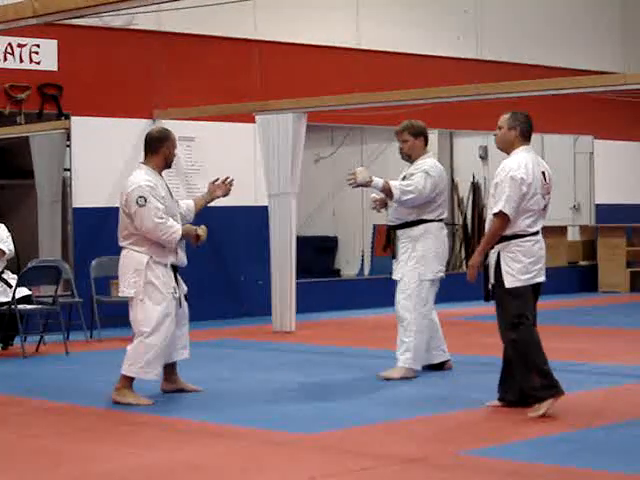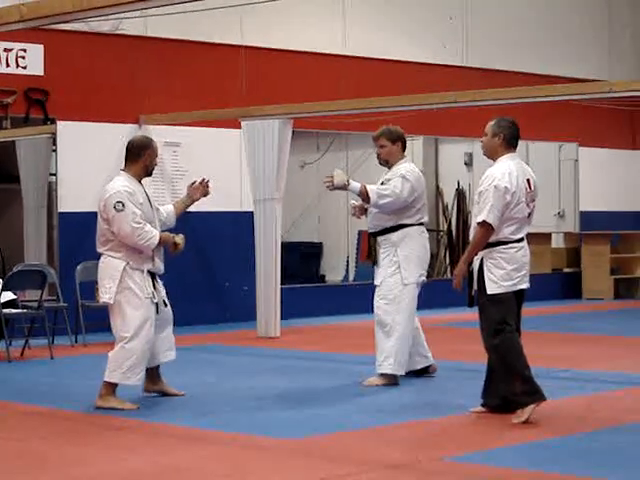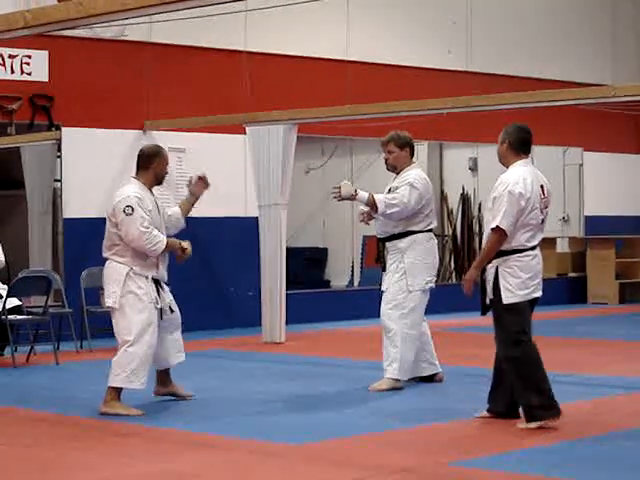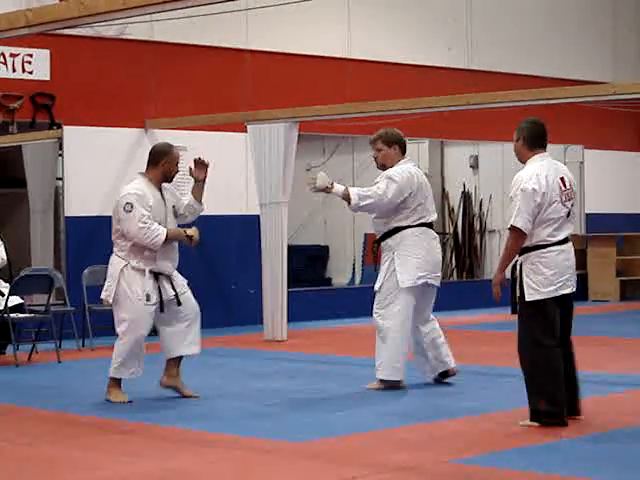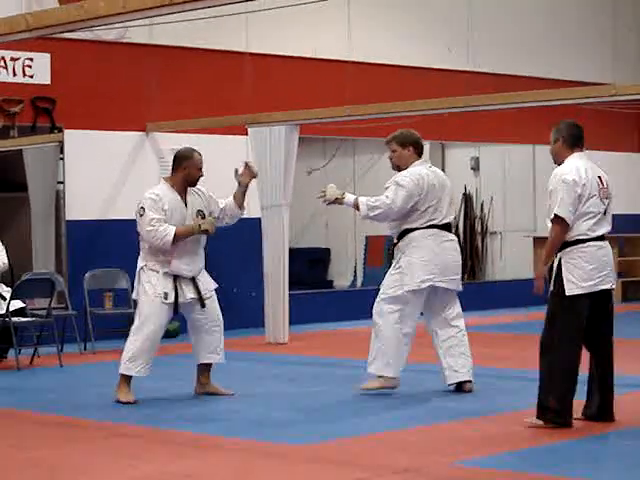
dt=0.5s
person 1, frame 1
left shoulder: (513, 166)
right shoulder: (539, 165)
left elbow: (502, 218)
left wrist: (479, 254)
left hip: (513, 253)
right hip: (530, 248)
left knee: (517, 327)
right knee: (518, 324)
left ankle: (544, 390)
right ankle: (515, 393)
person 1, frame 2
left shoulder: (498, 174)
right shoulder: (525, 172)
left elbow: (486, 226)
left wrist: (464, 262)
left hip: (496, 261)
right hip: (515, 256)
left knee: (499, 333)
right knee: (505, 331)
left ankle: (526, 395)
right ankle: (499, 399)
person 1, frame 3
left shoulder: (511, 180)
right shoulder: (538, 179)
left elbow: (499, 232)
left wrist: (475, 268)
left hip: (510, 268)
right hip: (528, 264)
left knee: (516, 342)
right knee: (509, 339)
left ankle: (542, 408)
right ankle: (502, 405)
person 1, frame 4
left shoulder: (527, 178)
right shoulder: (563, 171)
left elbow: (518, 232)
right elbow: (566, 218)
left wrist: (500, 270)
left hip: (539, 265)
right hip: (563, 259)
left knee: (537, 342)
right knee: (559, 339)
left ankle: (549, 412)
right ankle: (568, 404)
person 1, frame 5
left shoulder: (566, 172)
right shoulder: (598, 173)
left elbow: (561, 223)
left wrist: (544, 263)
left hip: (577, 262)
right hip: (602, 259)
left knee: (559, 340)
right knee: (599, 340)
left ankle: (554, 413)
right ankle: (600, 408)
person 2, frame 1
left shoulder: (154, 181)
right shoulder: (142, 184)
left elbow: (176, 211)
right elbow: (155, 228)
left wrist: (210, 196)
right wrist: (190, 232)
left hip: (161, 266)
right hip: (147, 267)
left knee: (176, 318)
right knee: (153, 328)
left ankle: (171, 379)
right ankle: (123, 389)
person 2, frame 2
left shoulder: (134, 188)
right shoulder: (120, 191)
left elbow: (159, 217)
right elbow: (133, 233)
left wrist: (189, 199)
right wrist: (167, 240)
left hip: (141, 272)
right hip: (125, 273)
left knee: (160, 320)
right knee: (135, 334)
left ankle: (153, 380)
right ankle: (106, 394)
person 2, frame 3
left shoulder: (146, 195)
right shoulder: (130, 197)
left elbow: (169, 222)
right elbow: (143, 238)
left wrist: (193, 196)
right wrist: (177, 246)
left hip: (147, 278)
right hip: (129, 279)
left knee: (169, 322)
right knee: (138, 338)
left ankle: (164, 382)
right ankle: (111, 400)
person 2, frame 4
left shoulder: (167, 191)
right shoulder: (133, 194)
left elbow: (188, 212)
right elbow: (143, 234)
left wrist: (199, 183)
right wrist: (182, 235)
left hip: (163, 273)
right hip: (134, 273)
left knee: (187, 313)
right knee: (134, 331)
left ankle: (172, 375)
right ankle: (114, 385)
person 2, frame 5
left shoulder: (199, 195)
right shoulder: (153, 198)
left elbow: (228, 214)
right elbow: (156, 235)
left wrist: (243, 187)
right wrist: (196, 228)
left hip: (193, 275)
right hip: (158, 276)
left knee: (210, 322)
right knee: (148, 329)
left ankle: (203, 382)
right ankle: (124, 383)
person 3, frame 1
left shoulder: (429, 169)
right shoulder: (413, 169)
left elbow: (410, 193)
left wrist: (372, 182)
right wrist: (385, 202)
left hip: (424, 241)
right hip: (413, 242)
left knee: (410, 302)
right knee: (420, 303)
left ankle: (407, 363)
right ankle: (438, 357)
person 3, frame 2
left shoulder: (407, 174)
right shoulder: (393, 174)
left elbow: (388, 197)
left wrist: (349, 185)
right wrist: (365, 208)
left hip: (404, 247)
right hip: (393, 247)
left knee: (391, 307)
right knee: (401, 307)
left ankle: (389, 370)
right ankle: (421, 362)
person 3, frame 3
left shoulder: (414, 180)
right shoulder: (402, 180)
left elbow: (397, 206)
left wrist: (358, 195)
right wrist: (373, 213)
left hip: (412, 253)
right hip: (404, 253)
left knee: (396, 312)
right knee: (410, 314)
left ankle: (395, 374)
right ankle: (428, 369)
person 3, frame 4
left shoulder: (399, 175)
right shoulder: (412, 173)
left elbow: (374, 198)
left wrist: (333, 188)
right wrist: (369, 205)
left hip: (407, 250)
right hip: (419, 248)
left knee: (390, 312)
right knee: (420, 314)
left ankle: (390, 376)
right ankle: (441, 365)
person 3, frame 5
left shoulder: (408, 179)
right shoulder: (439, 176)
left elbow: (385, 208)
left wrist: (344, 198)
left hip: (421, 251)
right hip: (445, 248)
left knee: (390, 311)
right knee: (448, 317)
left ankle: (384, 374)
right ankle: (462, 376)
